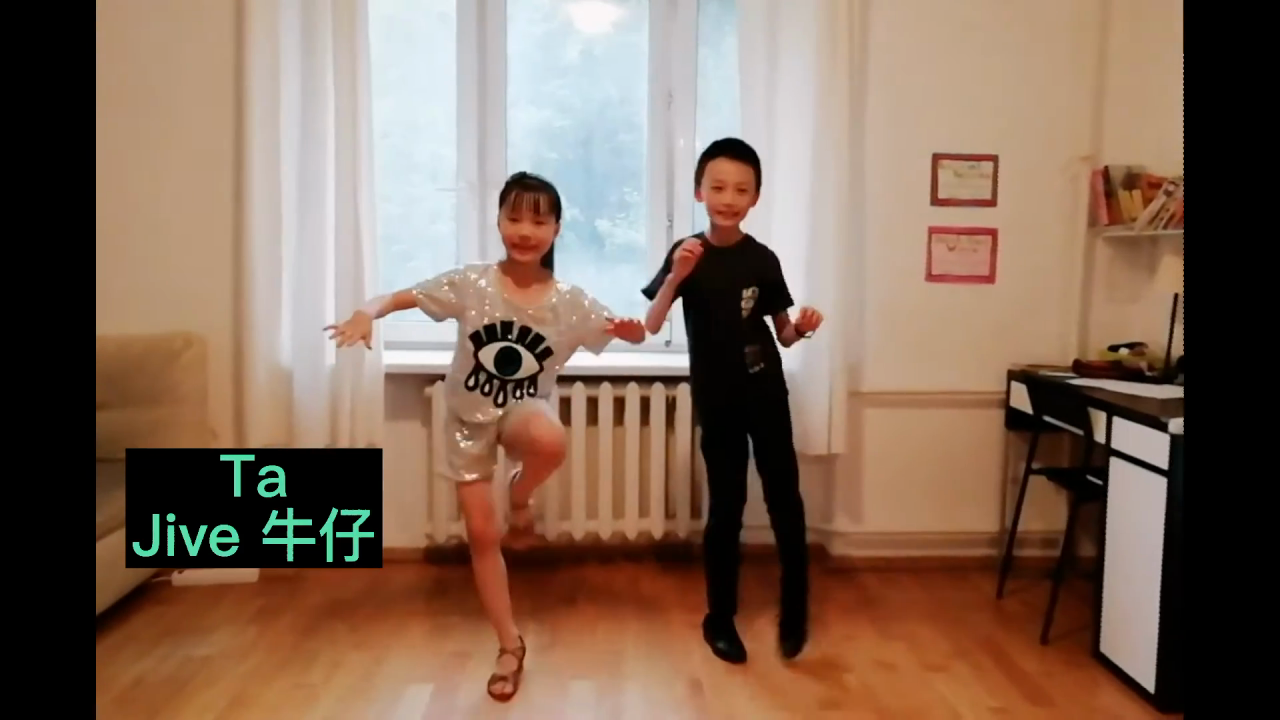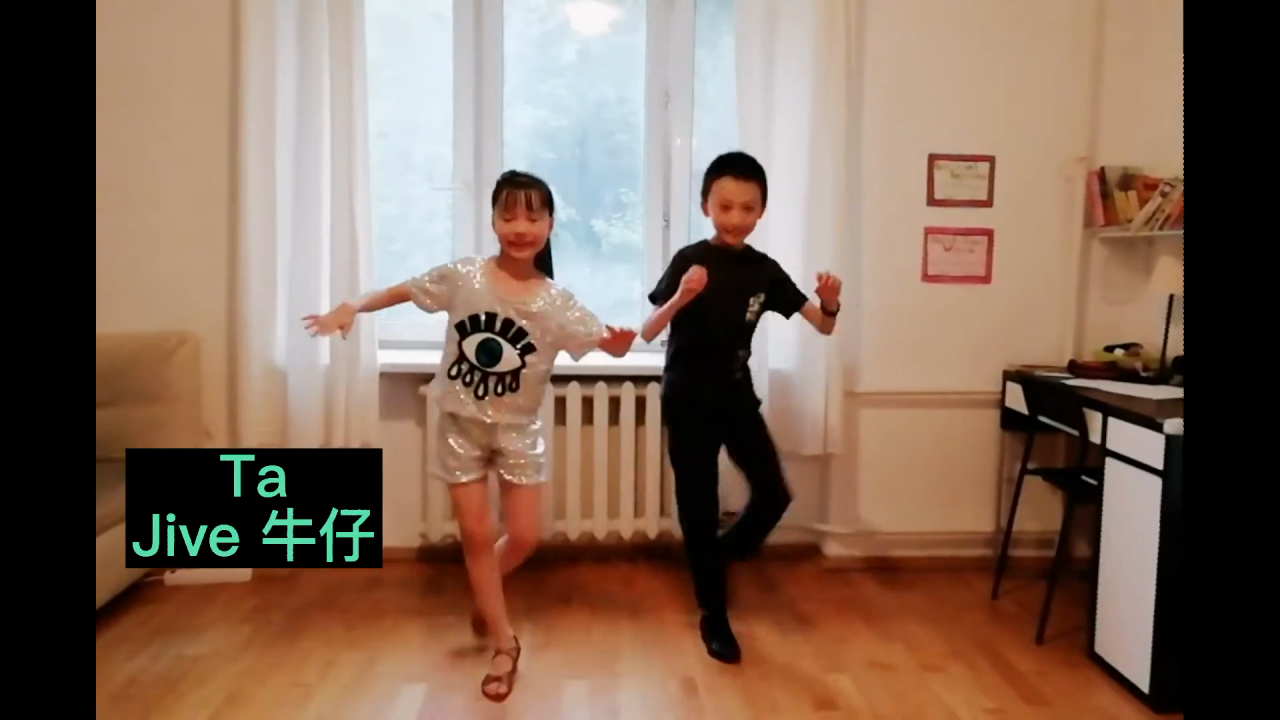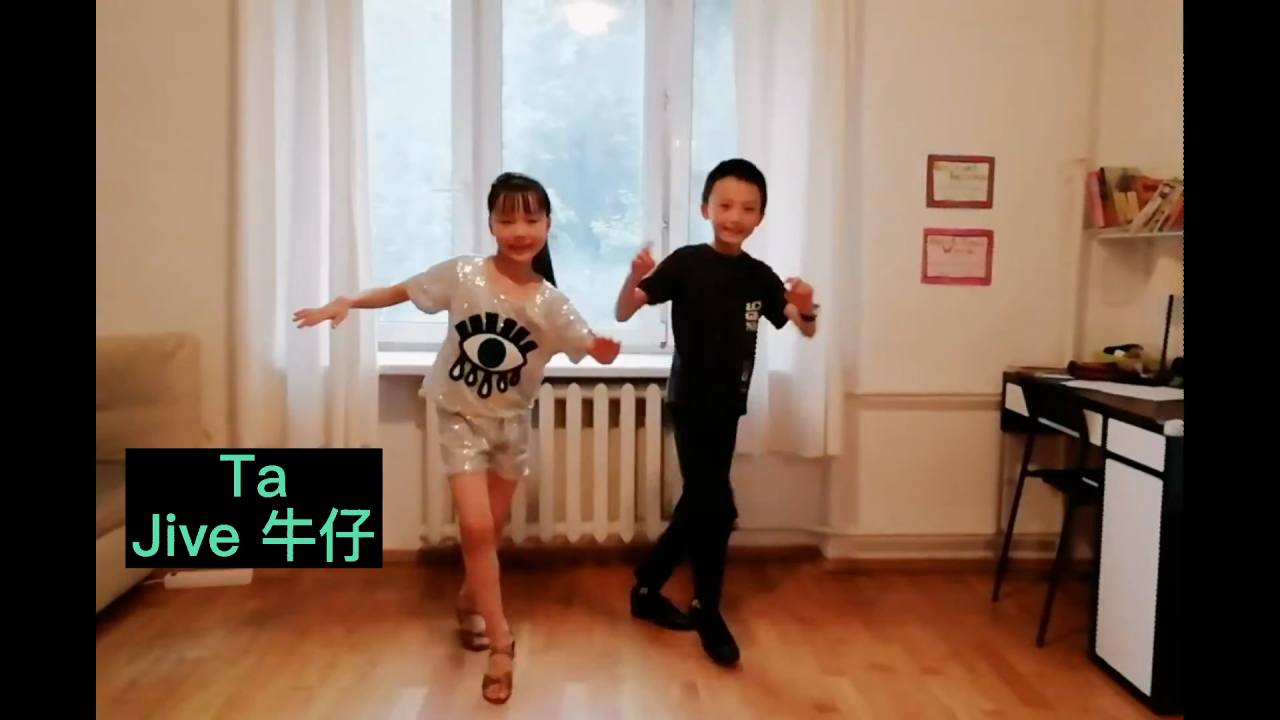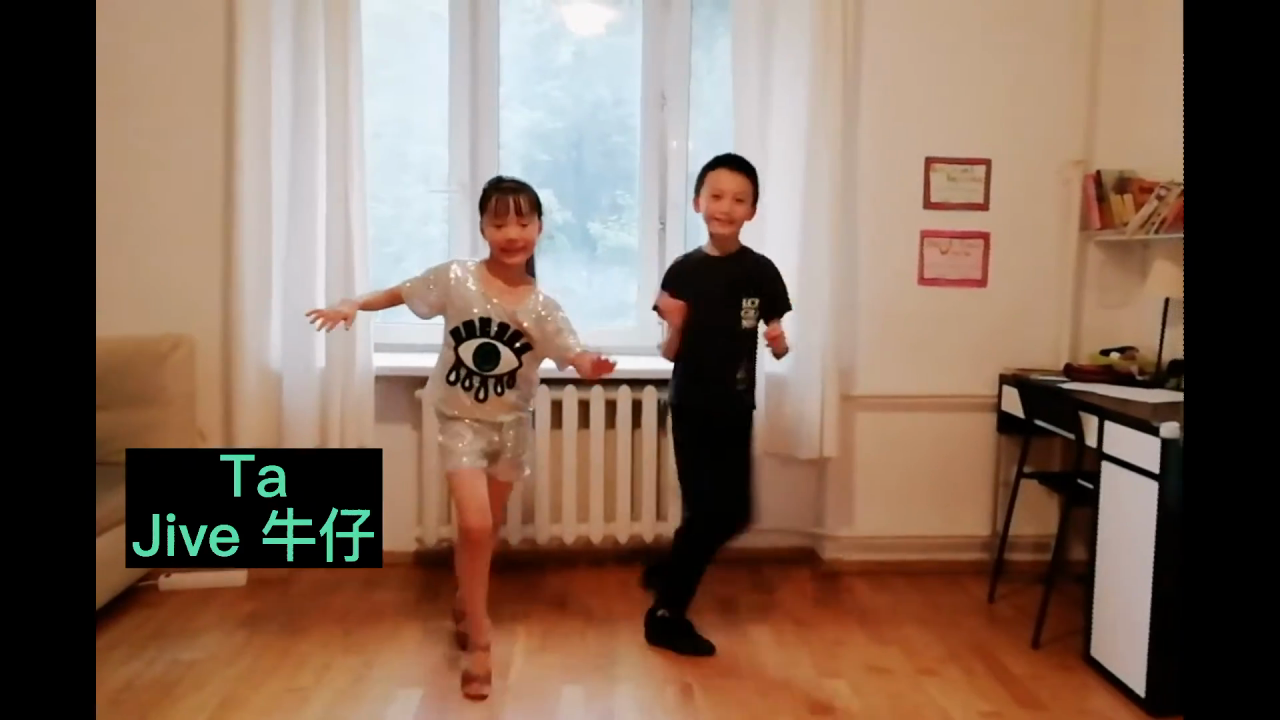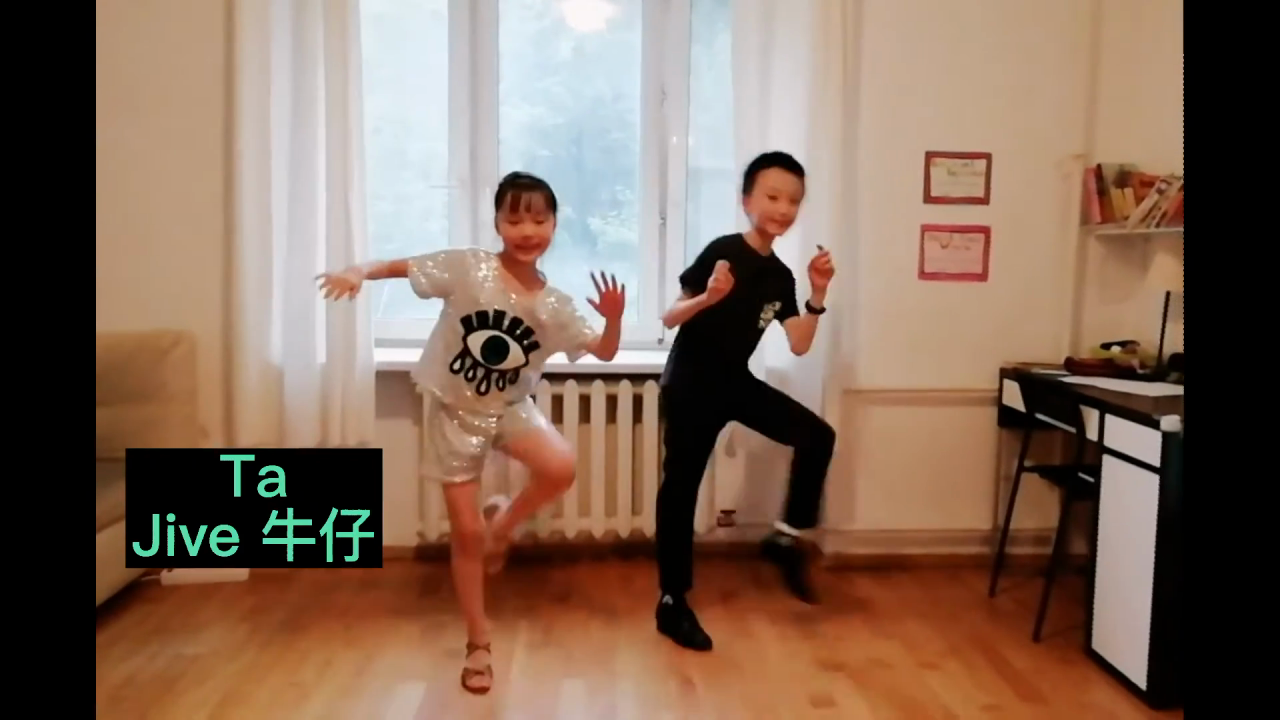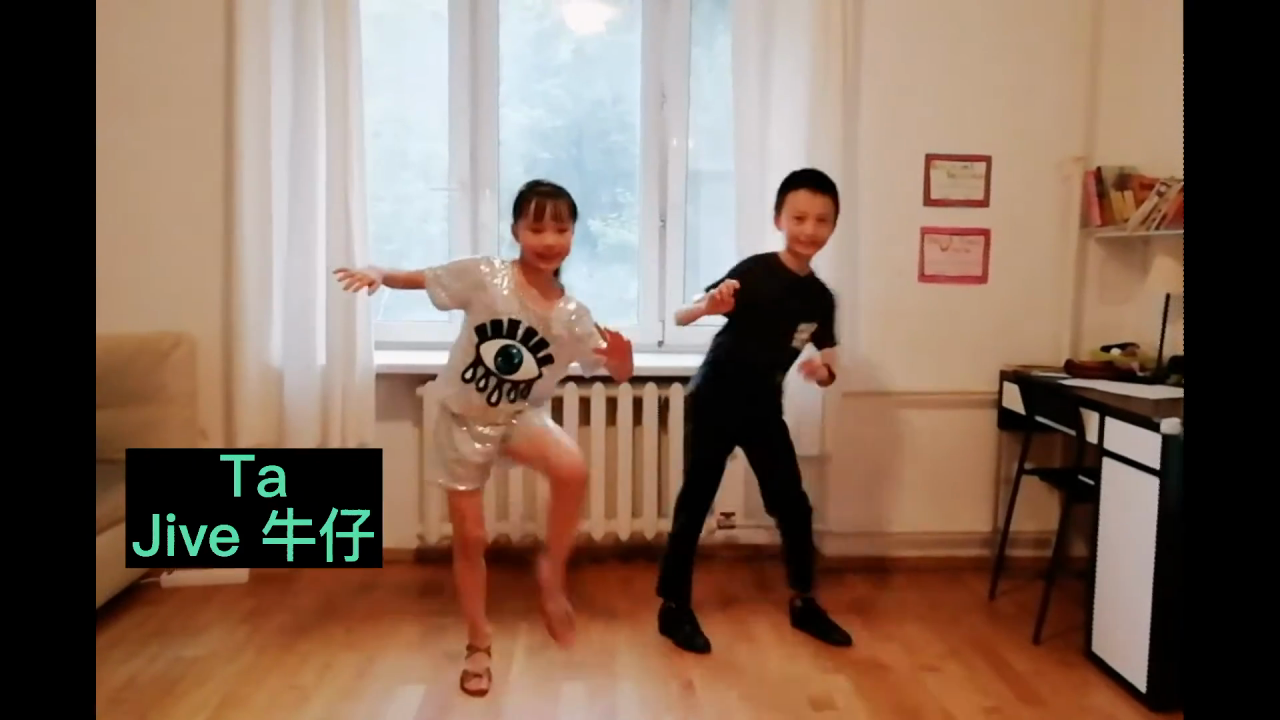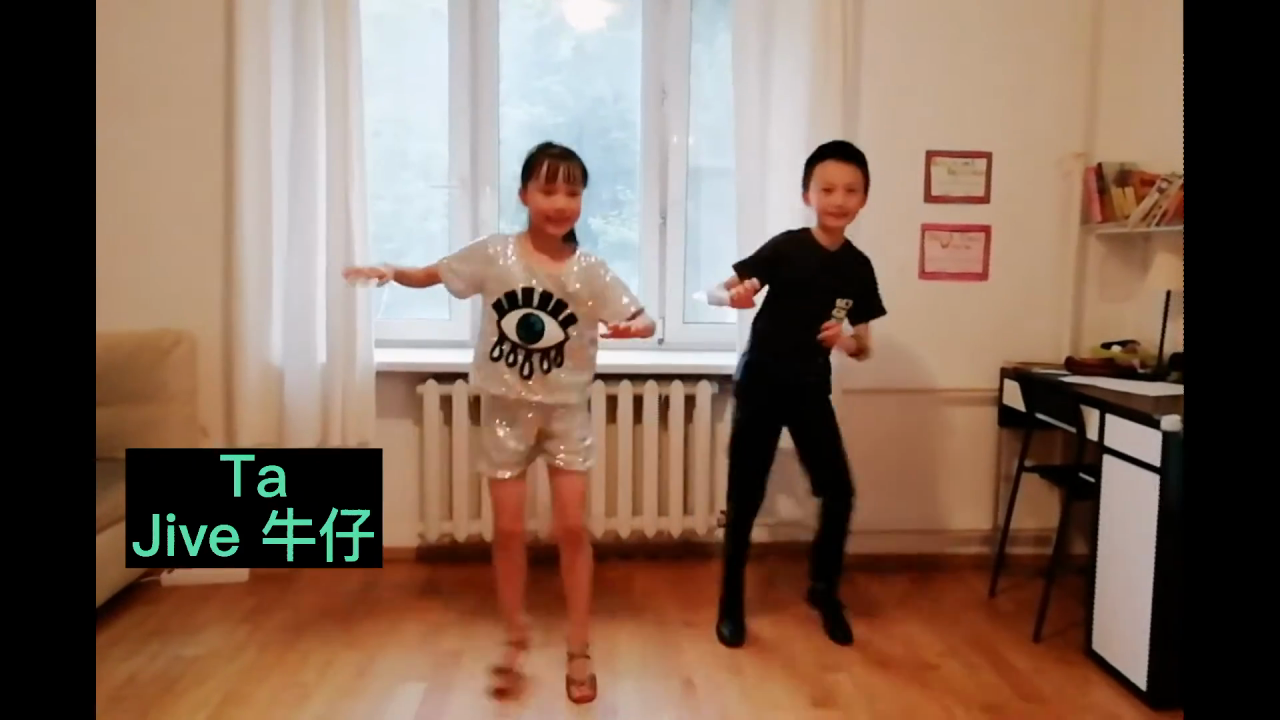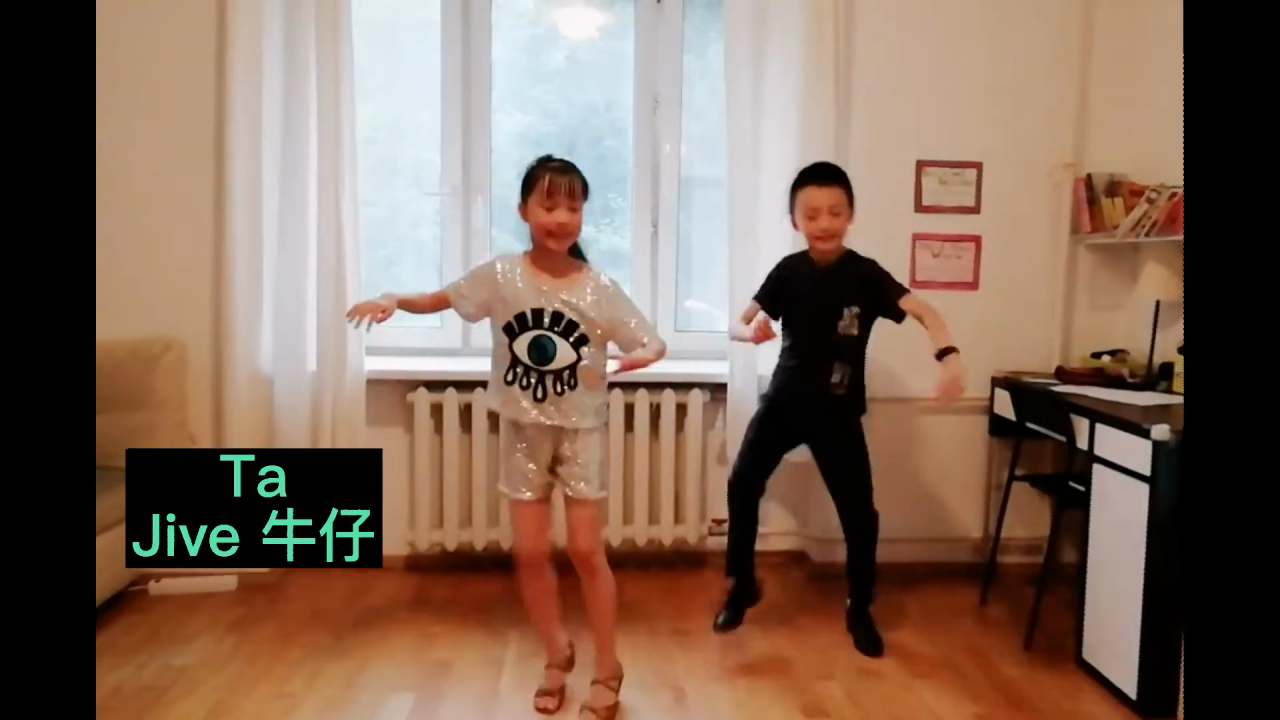
dt=0.2s
person 1, frame 1
left shoulder: (568, 300)
right shoulder: (468, 283)
left elbow: (625, 330)
right elbow: (396, 297)
left wrist: (633, 332)
right wrist: (365, 314)
left hip: (524, 411)
right hip: (469, 420)
left knee: (549, 441)
right knee: (481, 534)
left ankle: (520, 495)
right ankle: (509, 645)
person 1, frame 2
left shoulder: (557, 302)
right shoulder: (461, 276)
left elbow: (611, 345)
right elbow: (398, 292)
left wrist: (620, 340)
right wrist: (351, 307)
left hip: (517, 427)
right hip: (461, 423)
left knee: (524, 539)
right knee: (476, 536)
left ankle: (486, 604)
right ankle: (503, 645)
person 1, frame 3
left shoulder: (551, 303)
right shoulder: (460, 274)
left elbow: (596, 351)
right elbow: (400, 292)
left wrist: (606, 349)
right wrist: (346, 302)
left hip: (511, 422)
right hip: (460, 419)
left knee: (491, 529)
right knee: (476, 529)
left ankle: (470, 604)
right ankle: (500, 642)
person 1, frame 4
left shoulder: (544, 307)
right shoulder: (454, 278)
left elbow: (579, 361)
right elbow: (399, 294)
left wrist: (597, 366)
right wrist: (352, 305)
left hip: (512, 425)
right hip: (461, 421)
left knee: (488, 531)
right knee: (475, 528)
left ankle: (465, 607)
right ankle: (478, 640)
person 1, frame 5
left shoulder: (554, 304)
right shoulder: (465, 267)
left elbow: (603, 351)
right elbow: (401, 266)
left wrist: (613, 320)
right wrist: (358, 271)
left hip: (510, 410)
right hip: (454, 412)
left knee: (562, 468)
right knee: (467, 532)
left ankle: (504, 519)
right ankle: (478, 641)
person 1, frame 6
left shoulder: (573, 315)
right shoulder: (483, 276)
left elbow: (621, 373)
right elbow: (421, 278)
left wrist: (621, 349)
right wrist: (376, 274)
left hip: (522, 420)
right hip: (464, 420)
left knee: (573, 473)
right knee: (470, 539)
left ankle: (551, 574)
right ankle: (479, 646)
person 1, frame 7
left shoulder: (592, 272)
right shoulder: (494, 254)
left elbow: (644, 322)
right elbow: (430, 275)
left wrist: (630, 328)
right wrist: (388, 270)
left hip: (565, 409)
right hip: (505, 407)
left knee: (572, 528)
right knee: (510, 531)
left ankle: (579, 650)
right ankle: (514, 641)
person 1, frame 8
left shoulder: (600, 289)
right shoulder: (500, 275)
left elbow: (654, 344)
right elbow: (438, 299)
left wrist: (636, 359)
right wrist: (392, 301)
left hip: (580, 429)
right hip: (523, 429)
left knee: (586, 551)
right knee: (530, 552)
left ankle: (607, 670)
right ankle: (556, 657)
person 2, frame 1
left shoulder: (761, 260)
right shoulder: (688, 255)
left elbow: (785, 333)
right elbow: (652, 326)
left wrist: (804, 325)
right wrist: (675, 278)
left hip: (764, 392)
right hip: (714, 400)
left knee: (783, 494)
right knee: (725, 508)
left ankle: (794, 601)
right ankle: (719, 618)
person 2, frame 2
left shoulder: (765, 270)
right shoulder: (690, 260)
left elbow: (822, 325)
right elbow: (647, 331)
left wrist: (829, 301)
right wrist: (682, 297)
left hip: (737, 397)
right hip: (687, 402)
left knee: (773, 494)
right knee: (699, 510)
left ankle: (726, 552)
right ankle: (713, 617)
person 2, frame 3
left shoulder: (760, 276)
right shoulder: (686, 262)
left elbow: (805, 329)
right elbow: (622, 313)
left wrist: (805, 307)
right wrist: (635, 278)
left hip: (728, 408)
right hip: (690, 406)
left knee: (700, 507)
right knee: (718, 509)
left ankle: (646, 588)
right ankle: (707, 612)
person 2, frame 4
left shoulder: (761, 271)
right shoulder: (685, 270)
left elbow: (779, 349)
right elbow: (670, 352)
left wrist: (779, 340)
right wrist: (673, 328)
left hip: (736, 407)
right hip: (692, 406)
left knee: (734, 511)
right knee: (706, 510)
left ankle: (663, 579)
right ankle: (667, 615)
person 2, frame 5
left shoulder: (781, 276)
right shoulder: (723, 253)
left elbow: (800, 344)
right elbow: (669, 316)
left wrist: (818, 294)
right wrist: (709, 296)
left hip: (737, 383)
right hip: (689, 385)
left knee: (817, 437)
right knee: (680, 489)
left ankle: (787, 539)
right ankle: (673, 602)
person 2, frame 6
left shoulder: (817, 298)
right shoulder: (753, 272)
left elbow: (827, 369)
right elbow: (679, 319)
left wrist: (822, 369)
right wrist: (710, 305)
left hip: (761, 405)
right hip: (714, 399)
left knee: (792, 506)
right knee: (695, 502)
left ankle: (804, 602)
right ankle: (673, 606)
person 2, frame 7
left shoulder: (859, 269)
right shoulder: (785, 249)
left elbow: (864, 346)
right elbow: (716, 292)
left wrist: (851, 339)
right wrist: (735, 295)
left hip: (811, 389)
right hip: (760, 383)
left knee: (838, 488)
right knee: (746, 492)
left ankle: (825, 589)
right ankle: (732, 597)
person 2, frame 8
left shoulder: (866, 273)
right shoulder: (788, 271)
left elbow: (923, 312)
right elbow: (740, 324)
left wrist: (949, 356)
right wrist: (752, 331)
left hip: (839, 408)
right hip: (786, 398)
left knee: (859, 512)
right knee: (743, 483)
left ankle: (859, 608)
right ankle: (741, 585)
